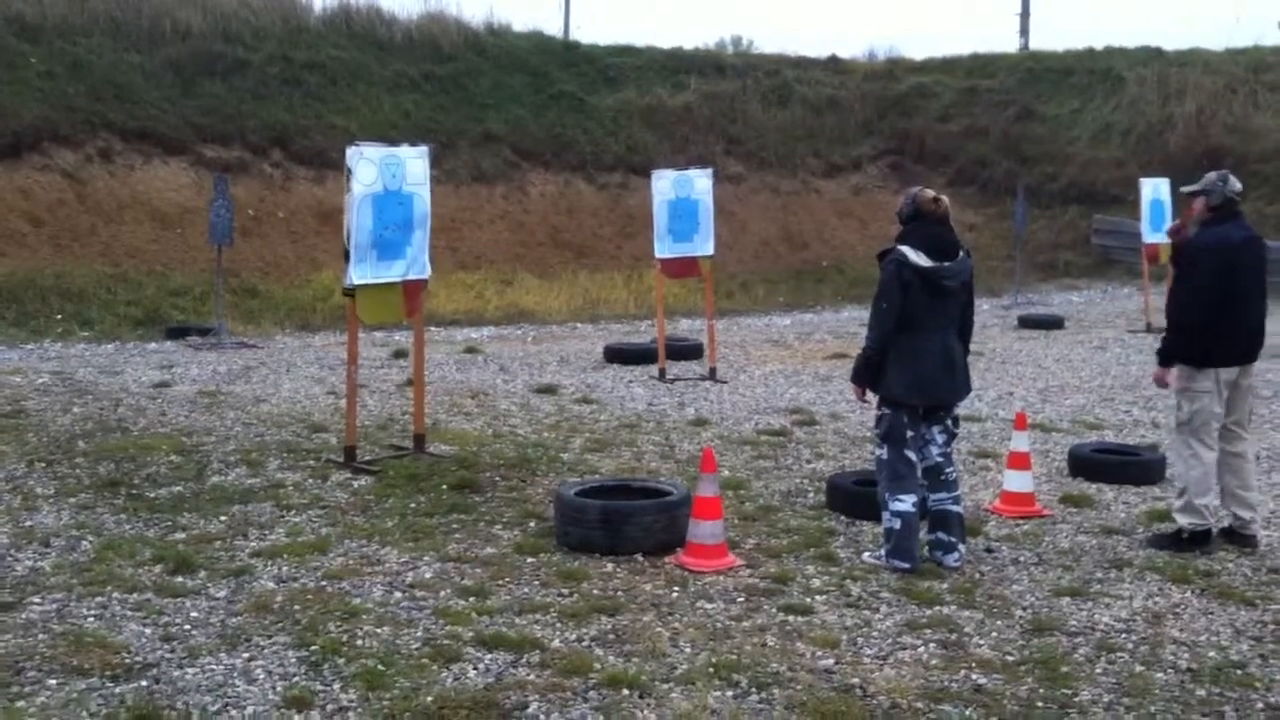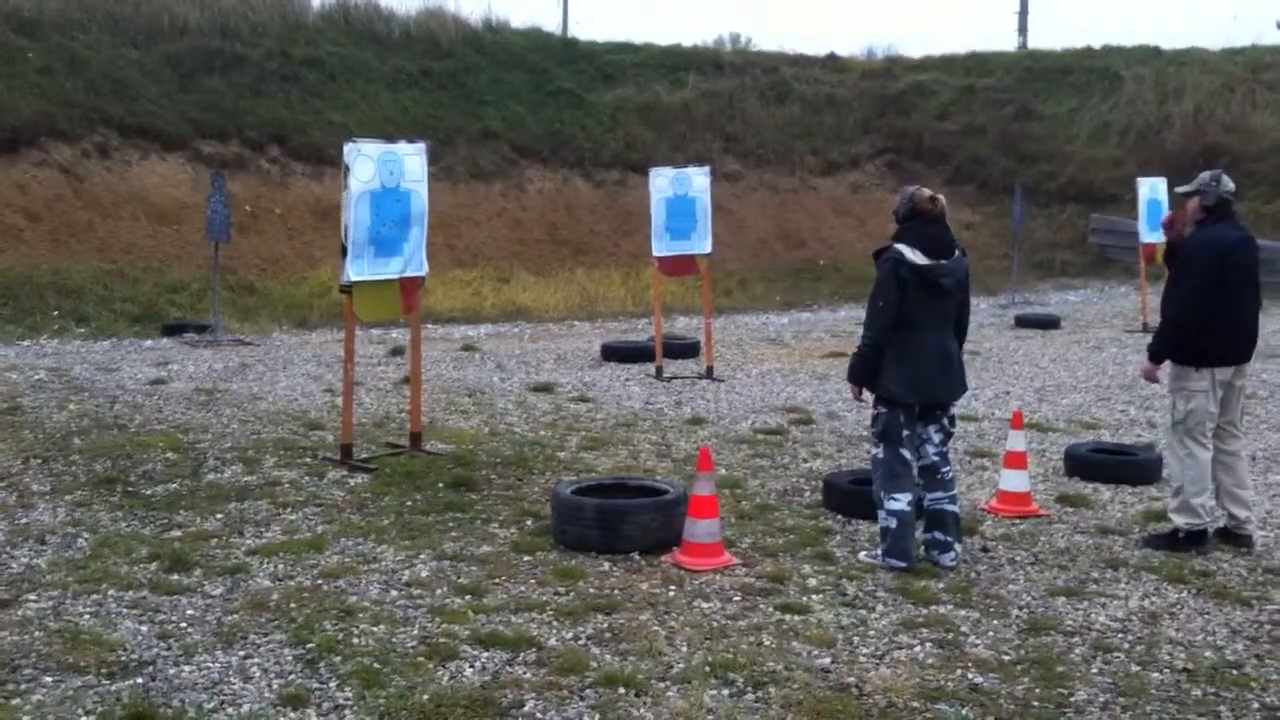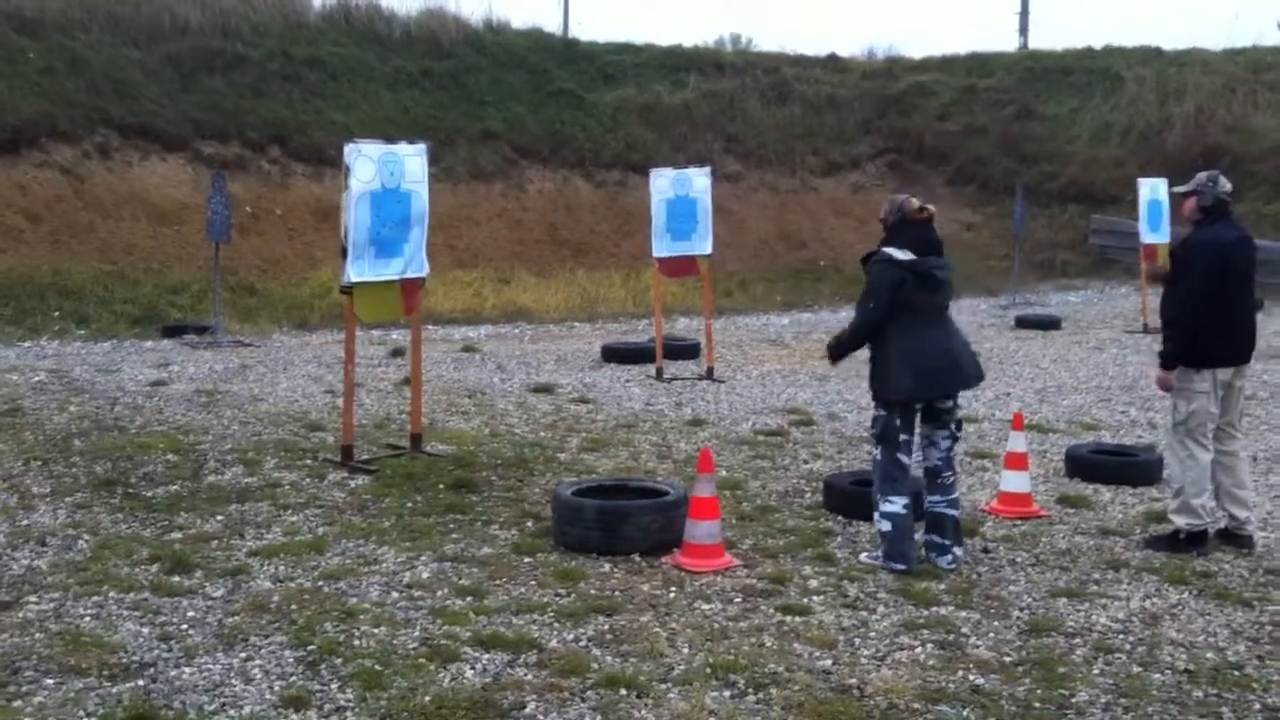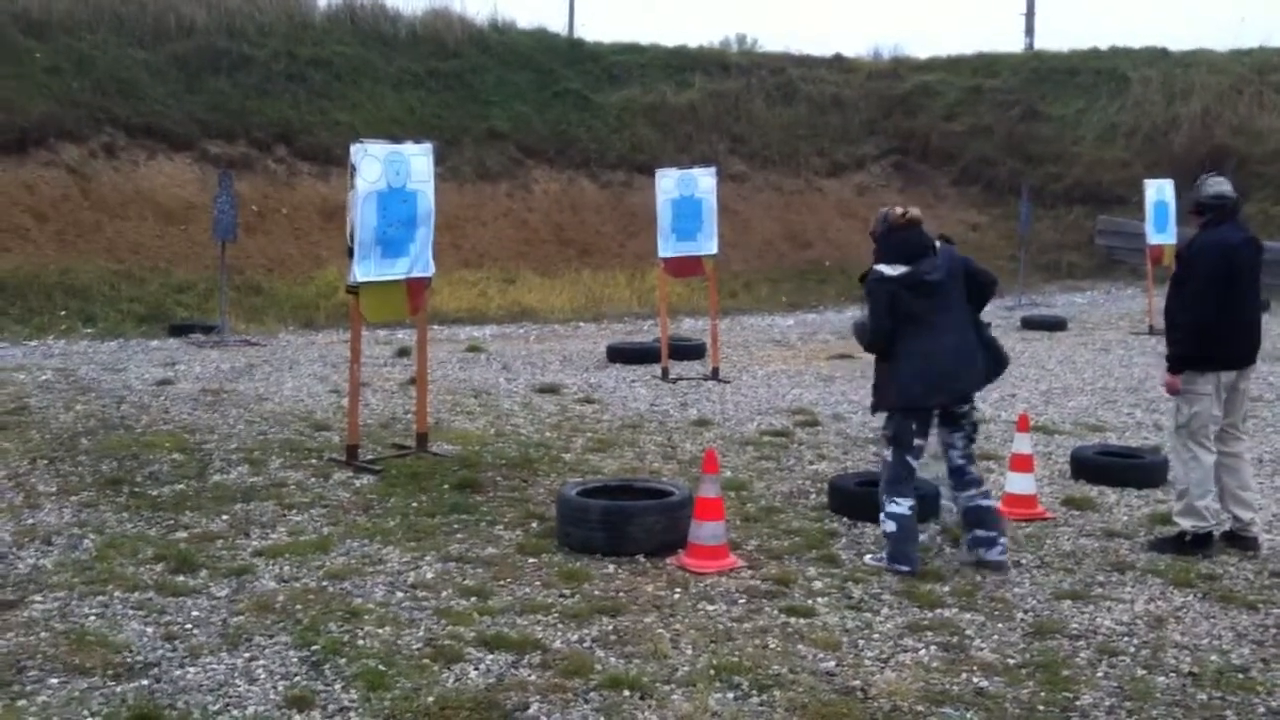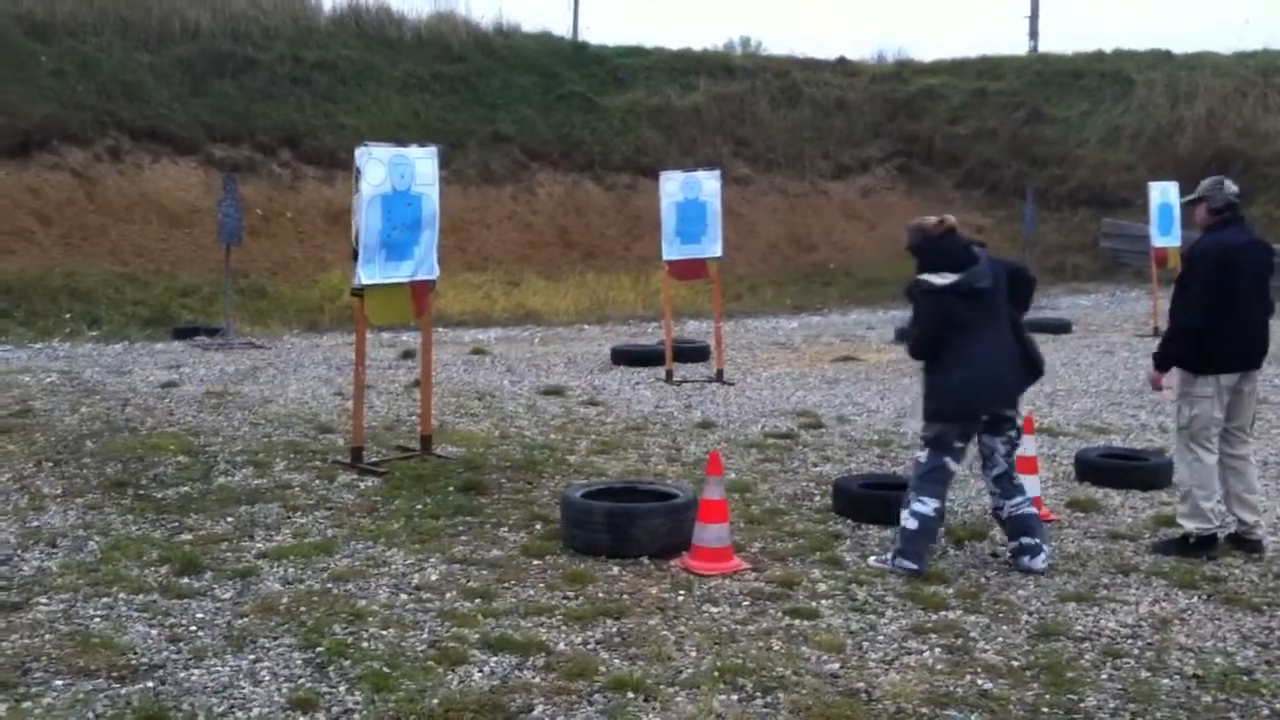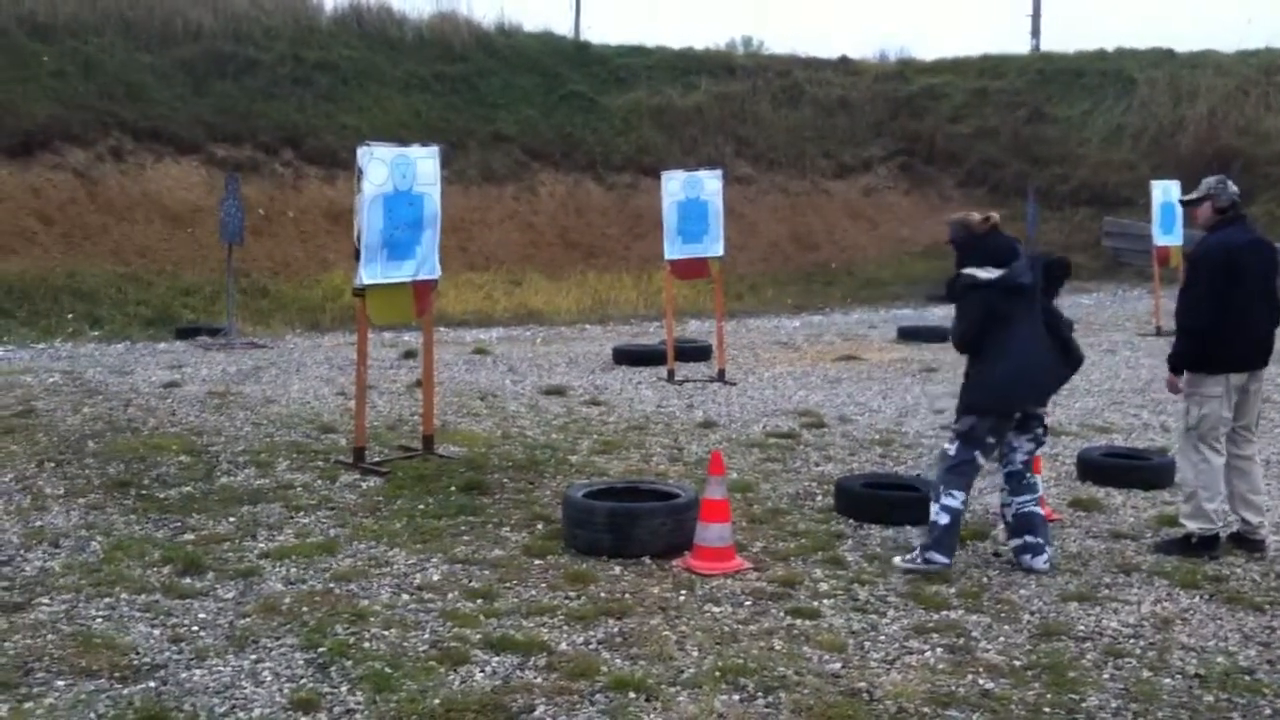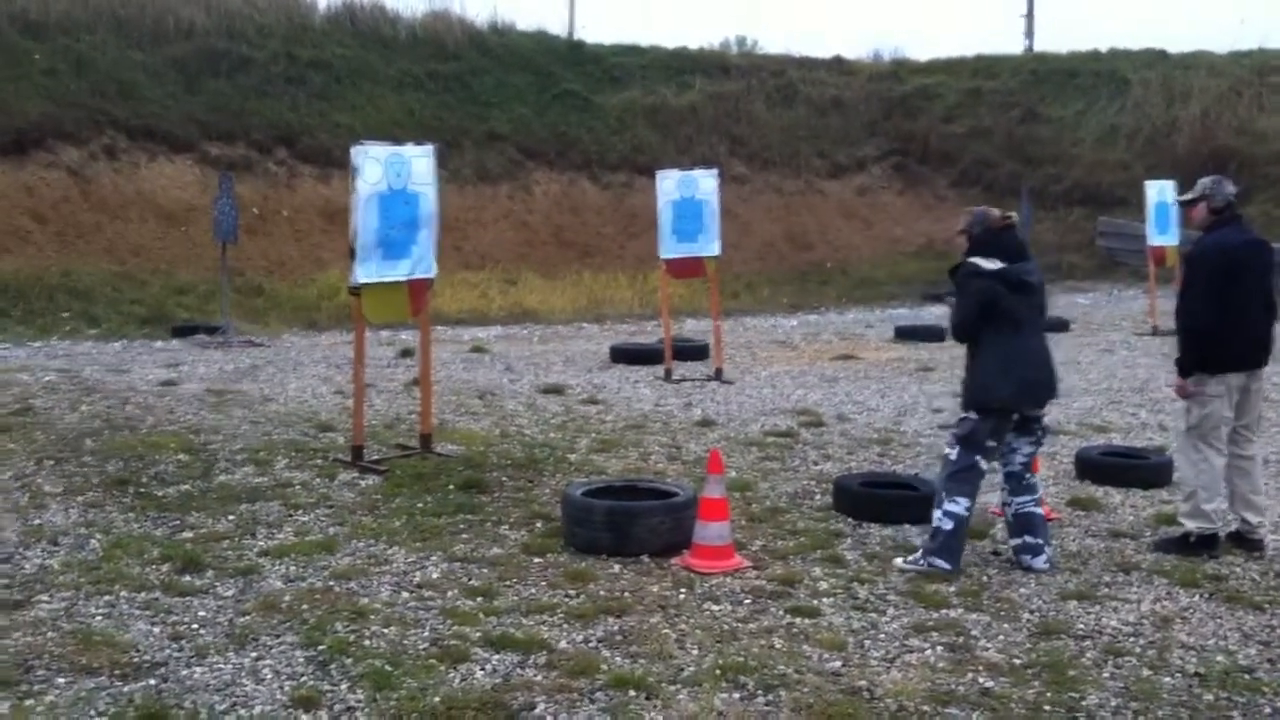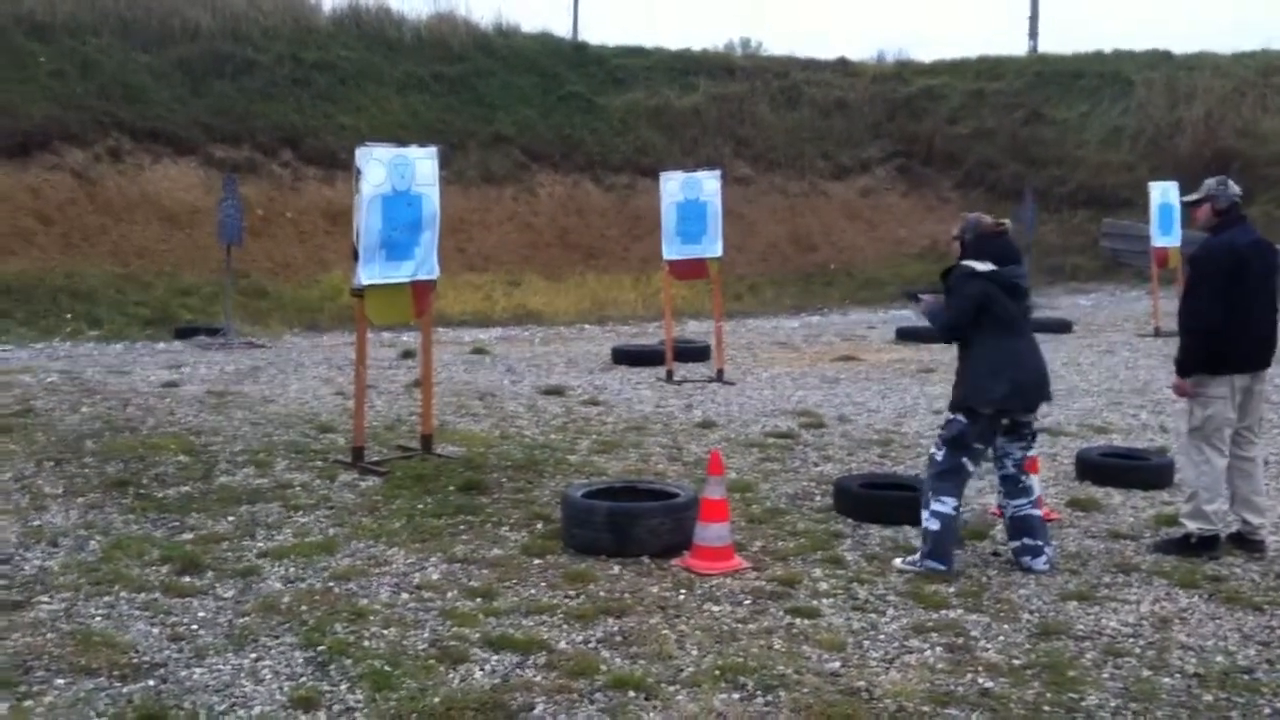
dt=0.3s
person 1, frame 1
left shoulder: (1206, 243)
right shoulder: (1249, 240)
left elbow: (1190, 308)
left wrist: (1167, 359)
right wrist: (1181, 248)
left hip: (1207, 358)
right hip: (1242, 354)
left knee: (1196, 440)
right knee: (1236, 438)
left ankle: (1195, 528)
right ankle: (1245, 526)
person 1, frame 2
left shoulder: (1203, 243)
right shoulder: (1242, 240)
left elbow: (1184, 307)
left wrist: (1156, 354)
right wrist: (1175, 244)
left hip: (1200, 357)
right hip: (1235, 354)
left knee: (1190, 440)
right knee: (1228, 437)
left ankle: (1191, 528)
right ankle: (1240, 525)
person 1, frame 3
left shoulder: (1201, 243)
right shoulder: (1238, 239)
left elbow: (1189, 309)
left wrist: (1168, 360)
right wrist: (1171, 278)
left hip: (1201, 358)
right hip: (1234, 354)
left knee: (1191, 441)
right knee: (1228, 438)
left ankle: (1191, 529)
right ankle: (1240, 526)
person 1, frame 4
left shoulder: (1204, 247)
right shoulder: (1249, 244)
left elbow: (1191, 312)
left wrist: (1176, 365)
left hip: (1205, 361)
right hip: (1240, 357)
left knee: (1194, 443)
right knee: (1231, 440)
left ankle: (1196, 532)
right ankle: (1245, 528)
person 1, frame 5
left shoulder: (1207, 249)
right shoulder: (1260, 248)
left elbow: (1188, 314)
right elbow: (1263, 305)
left wrist: (1163, 361)
left hip: (1209, 364)
right hip: (1247, 360)
left knee: (1198, 445)
right knee: (1238, 444)
left ankle: (1200, 534)
right ankle: (1250, 531)
person 1, frame 6
left shoulder: (1212, 249)
left elbow: (1195, 315)
left wrist: (1177, 365)
left hip: (1215, 364)
left knee: (1203, 446)
right knee: (1243, 444)
left ankle: (1203, 533)
person 1, frame 7
left shoulder: (1209, 249)
right shoulder: (1258, 246)
left elbow: (1196, 316)
right elbow: (1267, 305)
left wrist: (1185, 368)
left hip: (1216, 364)
right hip: (1251, 360)
left knee: (1203, 446)
right knee: (1244, 444)
left ankle: (1201, 532)
right ankle: (1252, 530)
person 1, frame 8
left shoulder: (1215, 250)
left elbow: (1201, 317)
left wrist: (1185, 368)
left hip: (1219, 366)
left knee: (1206, 447)
right knee: (1247, 445)
left ankle: (1202, 533)
person 2, frame 1
left shoulder: (900, 262)
right shoulder: (960, 261)
left elbow: (882, 326)
right elbow: (965, 323)
left wrist: (863, 373)
left hip: (902, 377)
right hip: (946, 375)
left knee: (897, 462)
right knee: (939, 459)
left ankle: (900, 551)
right ankle: (949, 546)
person 2, frame 2
left shoulder: (897, 261)
right shoulder: (956, 261)
left elbow: (878, 325)
right elbow: (961, 320)
left wrist: (859, 371)
left hip: (900, 377)
right hip: (943, 374)
left knee: (893, 461)
right knee: (936, 459)
left ankle: (897, 550)
right ankle: (945, 545)
person 2, frame 3
left shoulder: (887, 263)
right shoulder: (938, 262)
left elbow: (867, 321)
left wrist: (836, 347)
left hip: (902, 375)
right hip: (946, 369)
left knee: (892, 464)
right knee: (940, 461)
left ankle: (896, 552)
right ankle: (945, 548)
person 2, frame 4
left shoulder: (883, 279)
right shoulder: (947, 258)
left elbow: (878, 341)
right elbow: (986, 283)
left wrist: (864, 334)
left hip: (912, 383)
right hip: (957, 376)
left knee: (900, 468)
right knee: (961, 462)
left ankle: (901, 554)
right ankle: (989, 543)
person 2, frame 5
left shoulder: (932, 290)
right shoulder: (986, 264)
left elbow: (920, 348)
right elbow: (1025, 281)
left wrist: (909, 331)
right wrist: (1008, 318)
left hip: (958, 391)
right hip: (1002, 384)
left knee: (932, 471)
right knee: (1002, 469)
left ankle: (907, 555)
right ankle: (1032, 550)
person 2, frame 6
left shoulder: (974, 286)
right shoulder: (1023, 264)
left elbow: (964, 341)
left wrist: (959, 324)
left hip: (994, 387)
right hip: (1035, 382)
left knee: (958, 465)
right knee: (1019, 467)
left ankle: (936, 552)
right ankle: (1034, 551)
person 2, frame 7
left shoulder: (978, 276)
right shoulder: (1028, 270)
left elbow: (961, 330)
left wrist: (957, 308)
left hip: (994, 387)
right hip: (1034, 382)
left knee: (961, 469)
right knee: (1019, 467)
left ankle: (940, 555)
right ankle: (1034, 551)
person 2, frame 8
left shoulder: (970, 278)
right shoulder: (1012, 277)
left elbow: (951, 329)
left wrist: (933, 308)
right wrist: (944, 307)
left hip: (990, 389)
right hip: (1028, 384)
left knee: (945, 469)
right knee: (1013, 469)
left ankle: (934, 556)
right ankle: (1035, 552)
